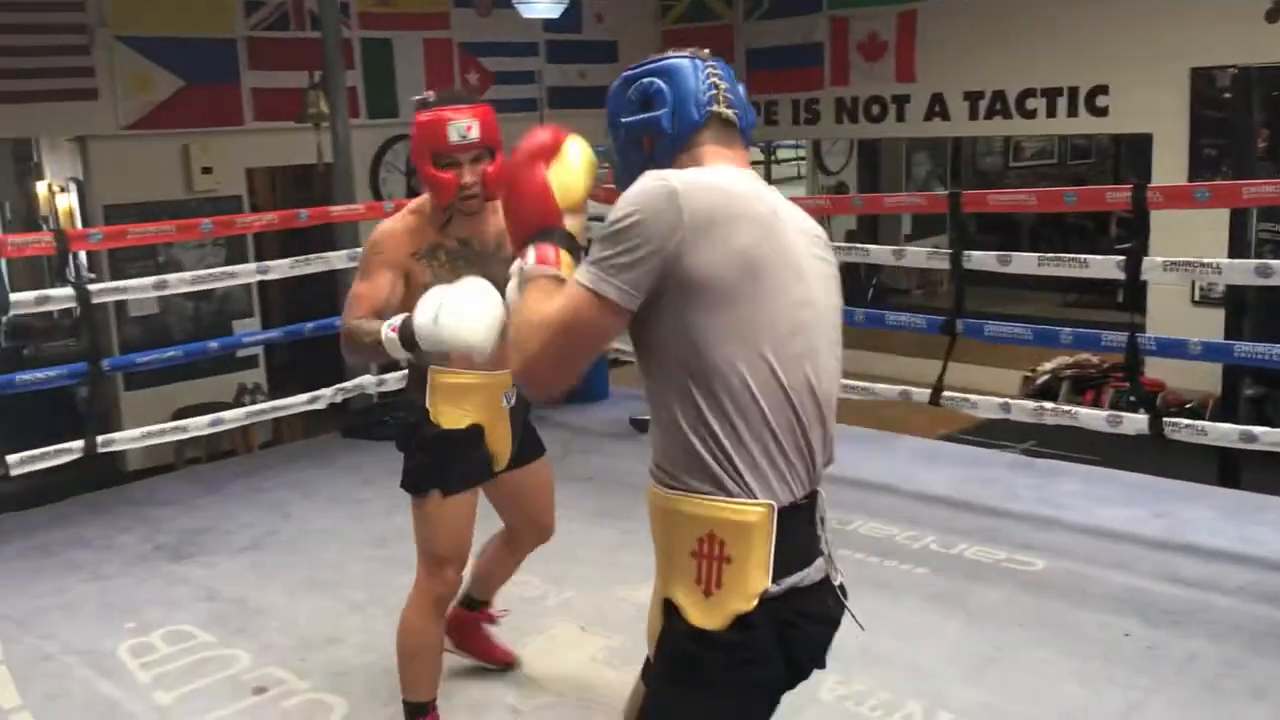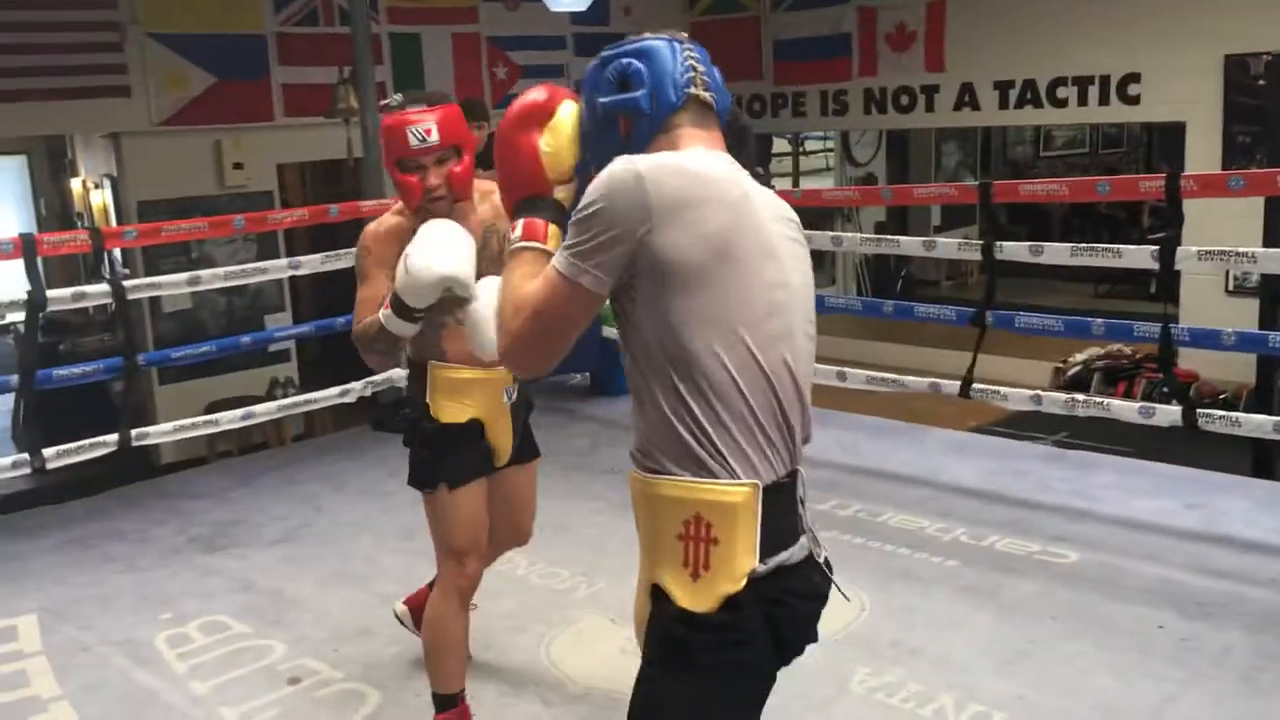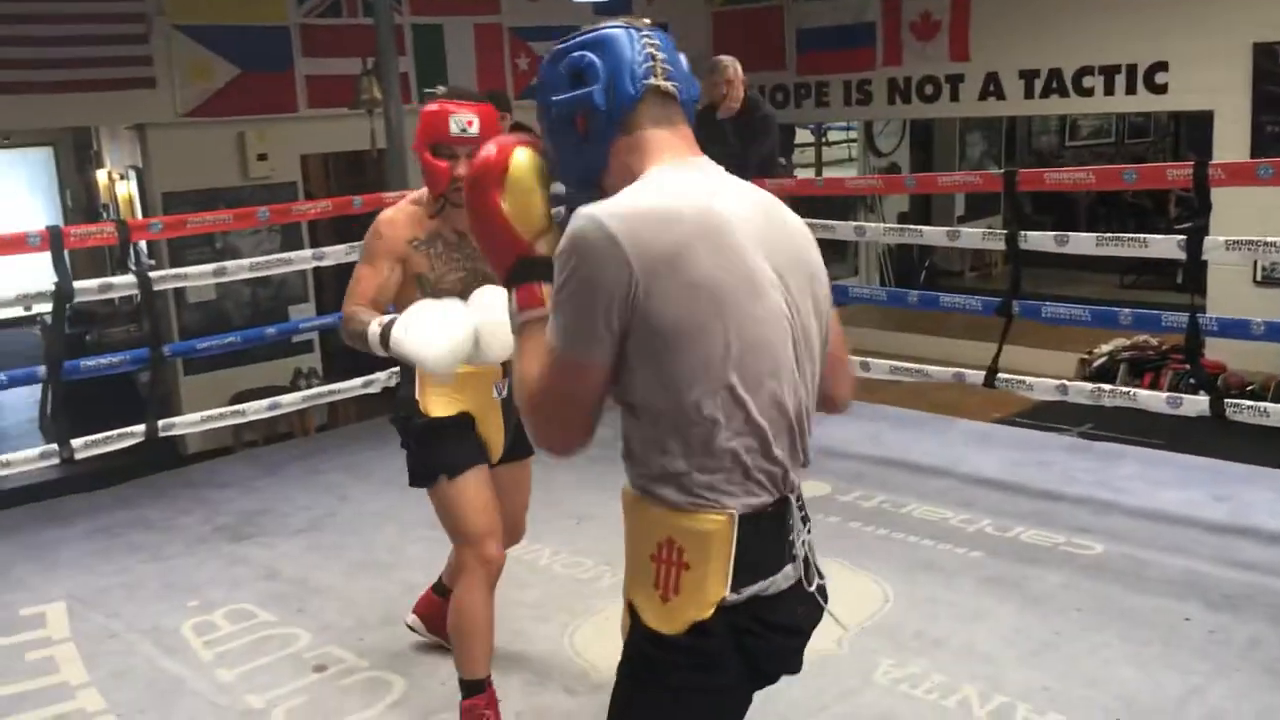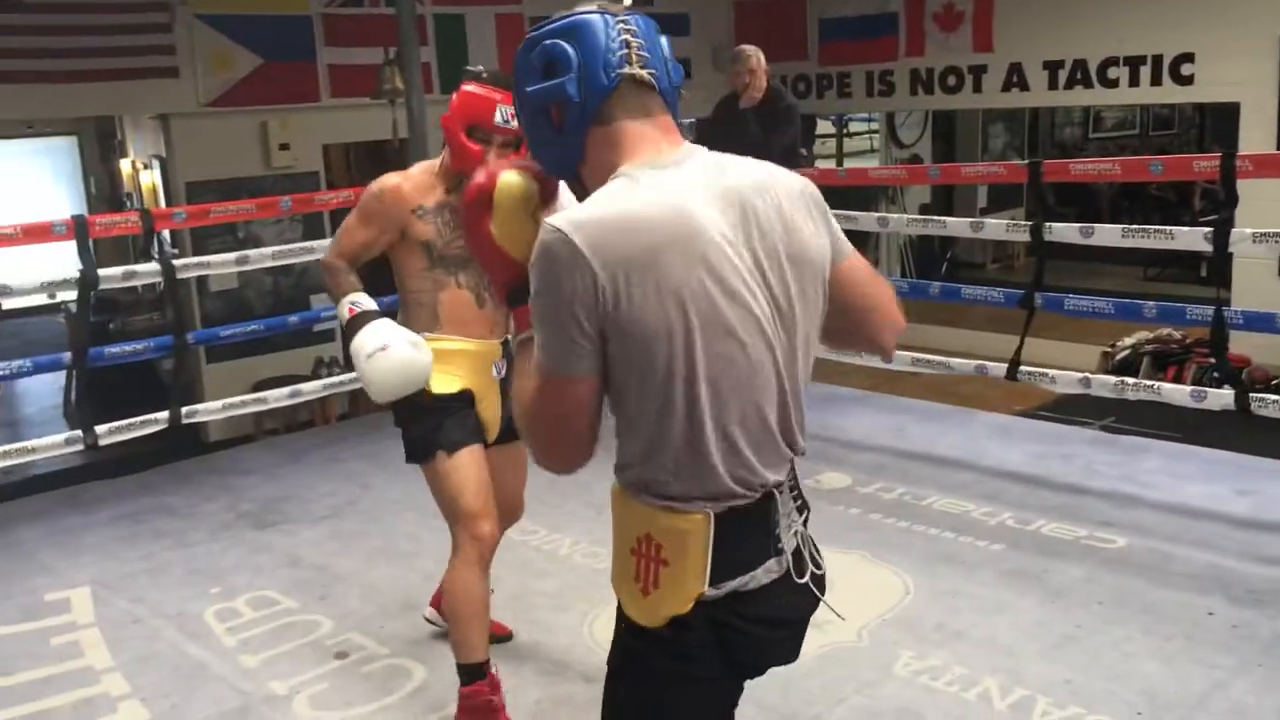
dt=0.2s
person 1, frame 1
left shoulder: (668, 199)
right shoulder: (797, 225)
left elbow: (542, 369)
left wrist: (541, 242)
left hip: (737, 587)
right hip: (785, 560)
person 1, frame 2
left shoulder: (638, 182)
right shoulder: (766, 207)
left elbow: (525, 347)
left wrist: (533, 211)
left hip: (724, 564)
right hip: (773, 544)
person 1, frame 3
left shoulder: (609, 228)
right shoulder: (775, 216)
left elbow: (558, 431)
right elbow: (834, 390)
left wrist: (528, 281)
left hip: (703, 591)
right hip: (774, 563)
person 1, frame 4
left shoulder: (578, 241)
right shoulder: (783, 189)
left elbow: (559, 446)
right elbow: (883, 331)
left wrist: (524, 298)
left hip: (695, 580)
right hip: (784, 549)
person 2, frame 1
left shoulder: (513, 211)
right shoulder: (397, 236)
right elbow: (354, 344)
right wrist: (407, 333)
left hip: (504, 398)
right hip: (443, 411)
left knee: (534, 526)
right knee: (439, 574)
left ankle: (470, 614)
person 2, frame 2
left shoulder: (504, 204)
right shoulder: (386, 236)
right elbow: (371, 348)
right wrist: (408, 302)
left hip: (508, 392)
right hip: (446, 406)
left knee: (511, 531)
right knee: (463, 564)
left ankle: (426, 605)
person 2, frame 3
right shoulder: (398, 227)
right elbow: (354, 317)
right wrist: (395, 330)
left hip: (497, 391)
right hip: (438, 404)
left knee: (507, 529)
right knee: (484, 551)
left ankle: (437, 608)
person 2, frame 4
right shoulder: (400, 193)
right elbow: (336, 263)
right wrist: (361, 320)
left hip: (495, 372)
right hip: (435, 381)
left knee: (504, 508)
right knee: (476, 530)
left ankle: (452, 601)
